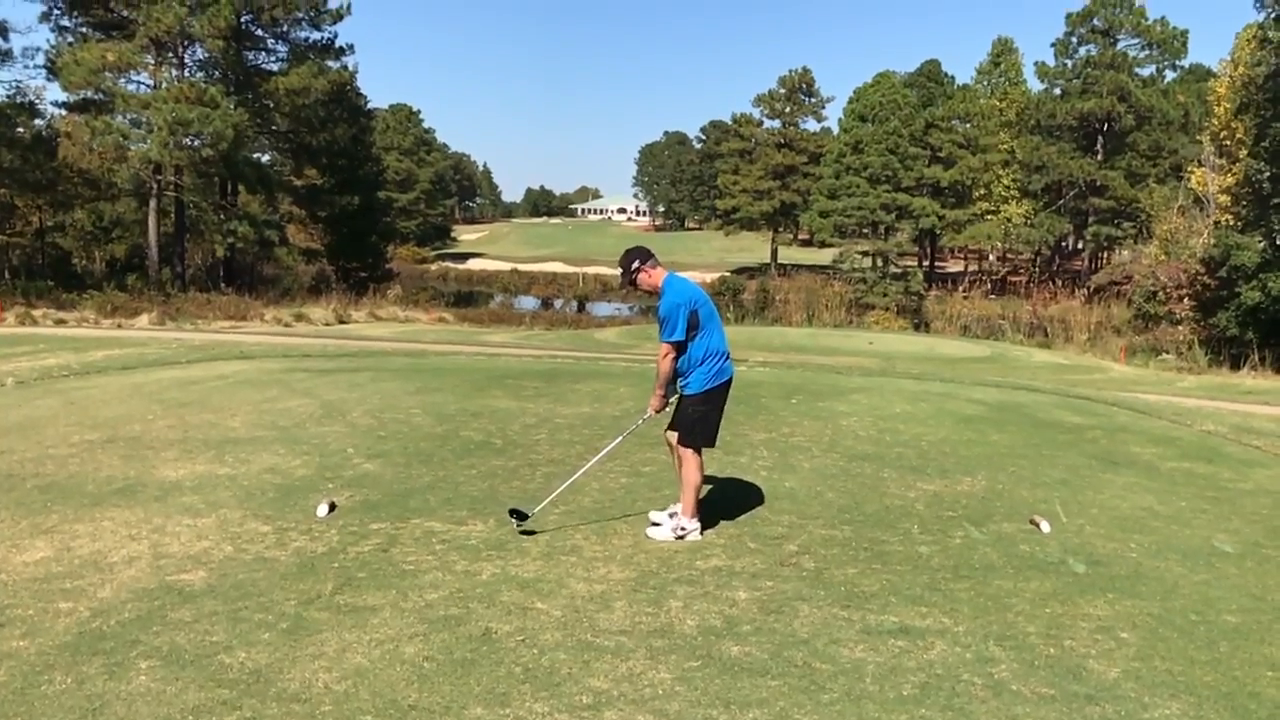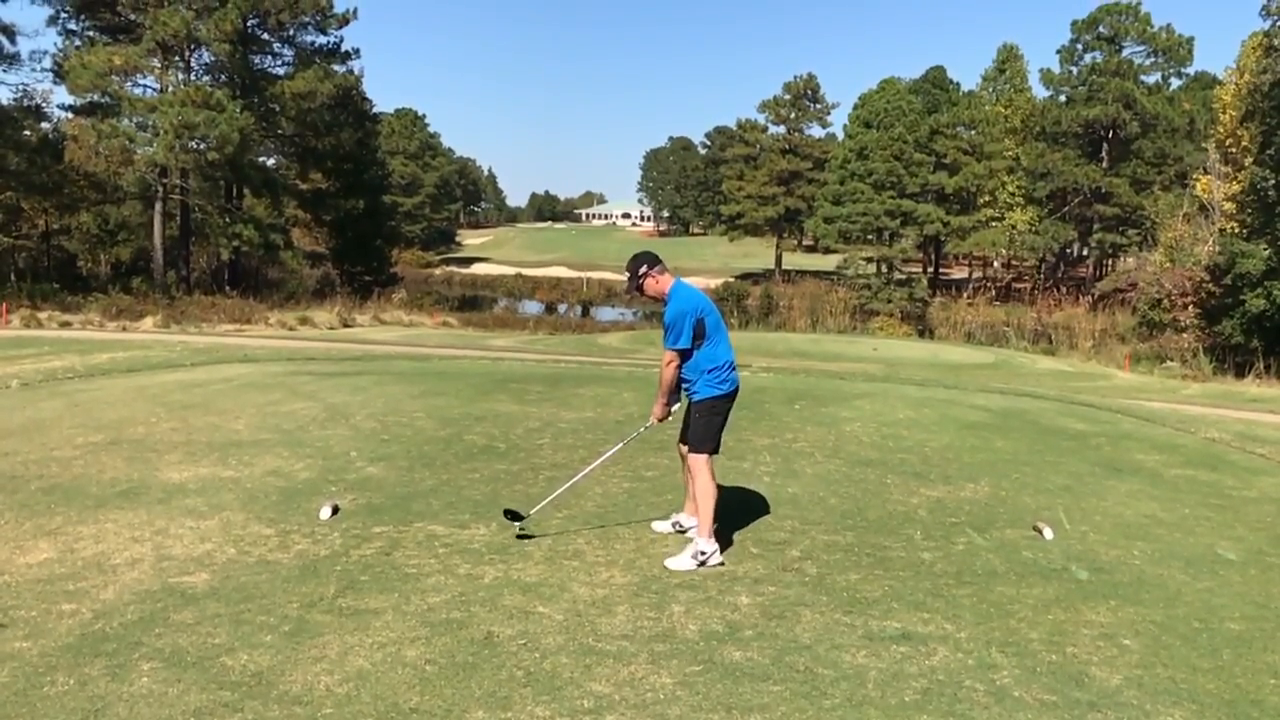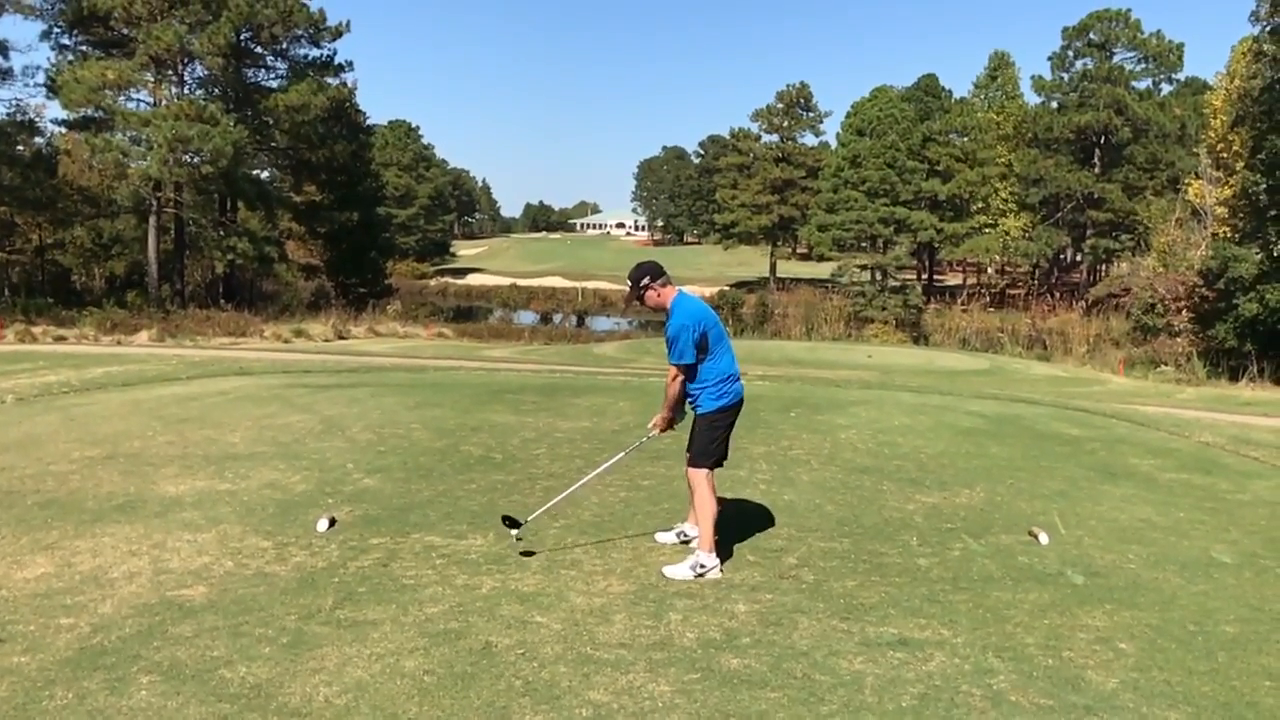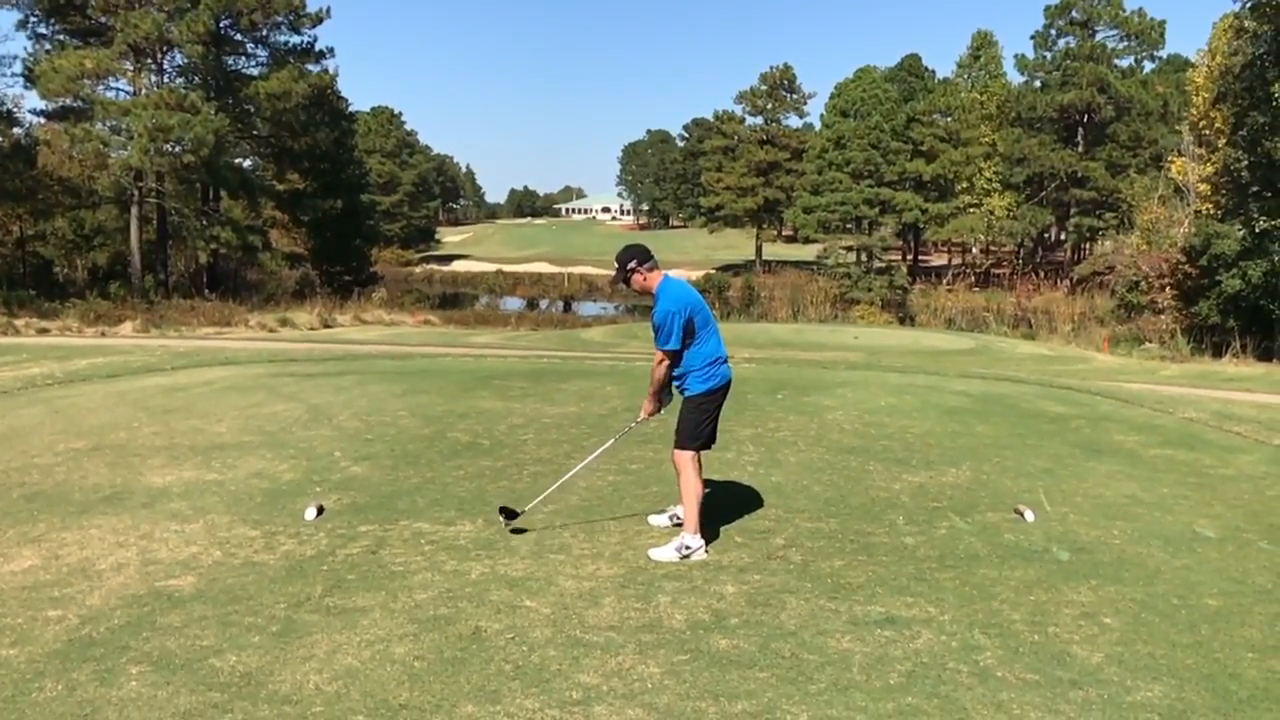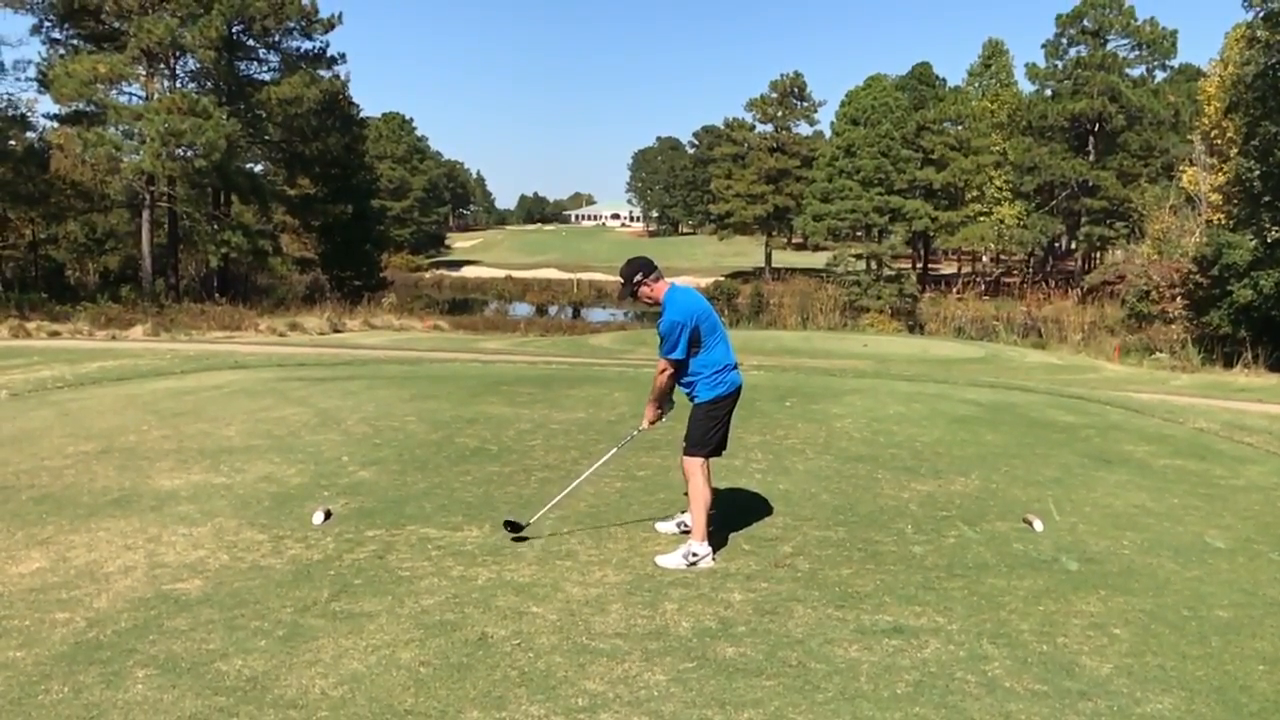
dt=1s
person 1, frame 1
left shoulder: (673, 299)
right shoulder: (678, 287)
left elbow: (668, 354)
left wrist: (659, 394)
right wrist: (667, 389)
left hip: (705, 380)
right hip: (702, 377)
left knee: (688, 449)
right knee: (674, 438)
left ankle: (688, 522)
right ankle: (685, 507)
person 1, frame 2
left shoulder: (679, 305)
right shoulder: (683, 295)
left elbow: (671, 362)
left wrist: (661, 402)
right wrist: (672, 396)
left hip: (712, 387)
right hip: (706, 385)
left knee: (699, 459)
right knee: (687, 450)
left ankle: (705, 545)
right ankle: (690, 517)
person 1, frame 3
left shoulder: (682, 319)
right shoulder: (684, 305)
left elbow: (677, 375)
left wrist: (666, 415)
right wrist: (673, 409)
left hip: (717, 399)
right hip: (715, 396)
left knee: (699, 472)
right knee: (695, 462)
left ankle: (706, 558)
right ankle: (693, 526)
person 1, frame 4
left shoulder: (667, 305)
right shoulder: (673, 287)
left elbow: (664, 360)
left wrist: (652, 398)
right wrist: (662, 392)
left hip: (703, 382)
right hip: (707, 378)
left knee: (684, 455)
right knee: (688, 450)
left ankle: (692, 540)
right ankle: (686, 509)
person 1, frame 5
left shoulder: (674, 314)
right shoulder: (681, 295)
left elbow: (667, 369)
left wrist: (652, 405)
right wrist: (665, 397)
left hip: (713, 389)
right hip: (717, 384)
left knee: (694, 462)
right knee: (696, 457)
left ankle: (699, 547)
right ankle: (693, 517)
